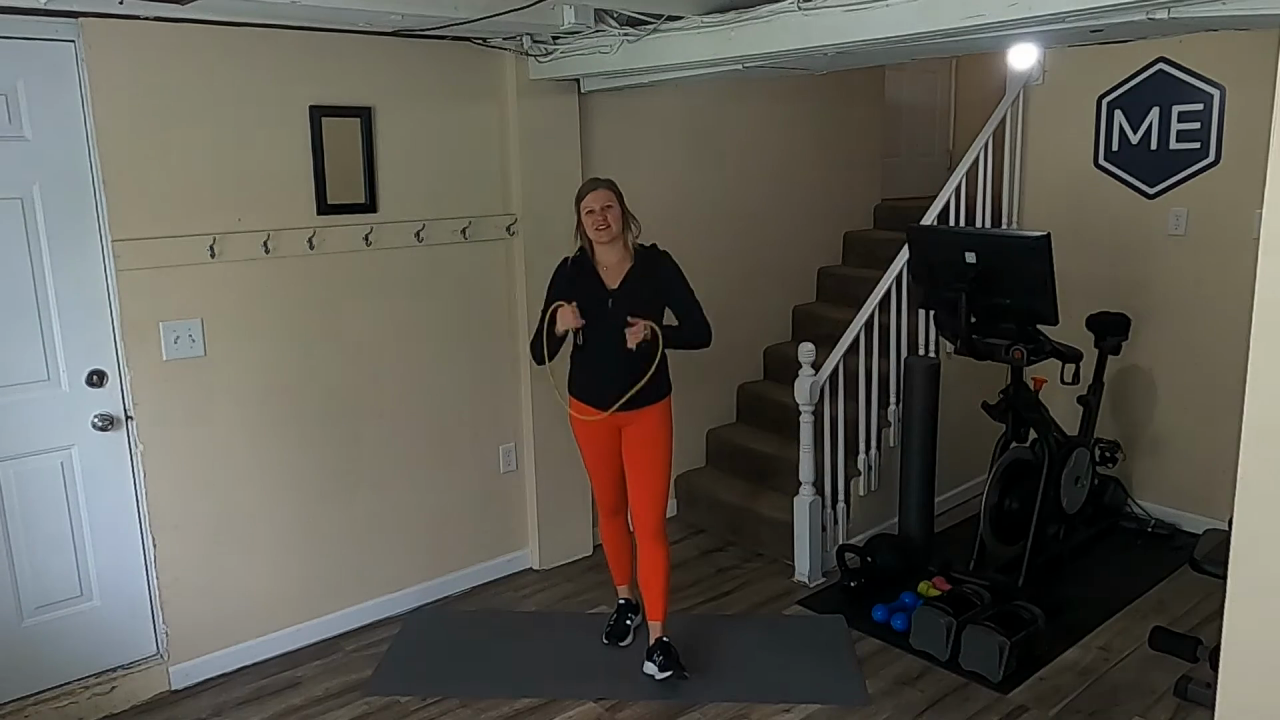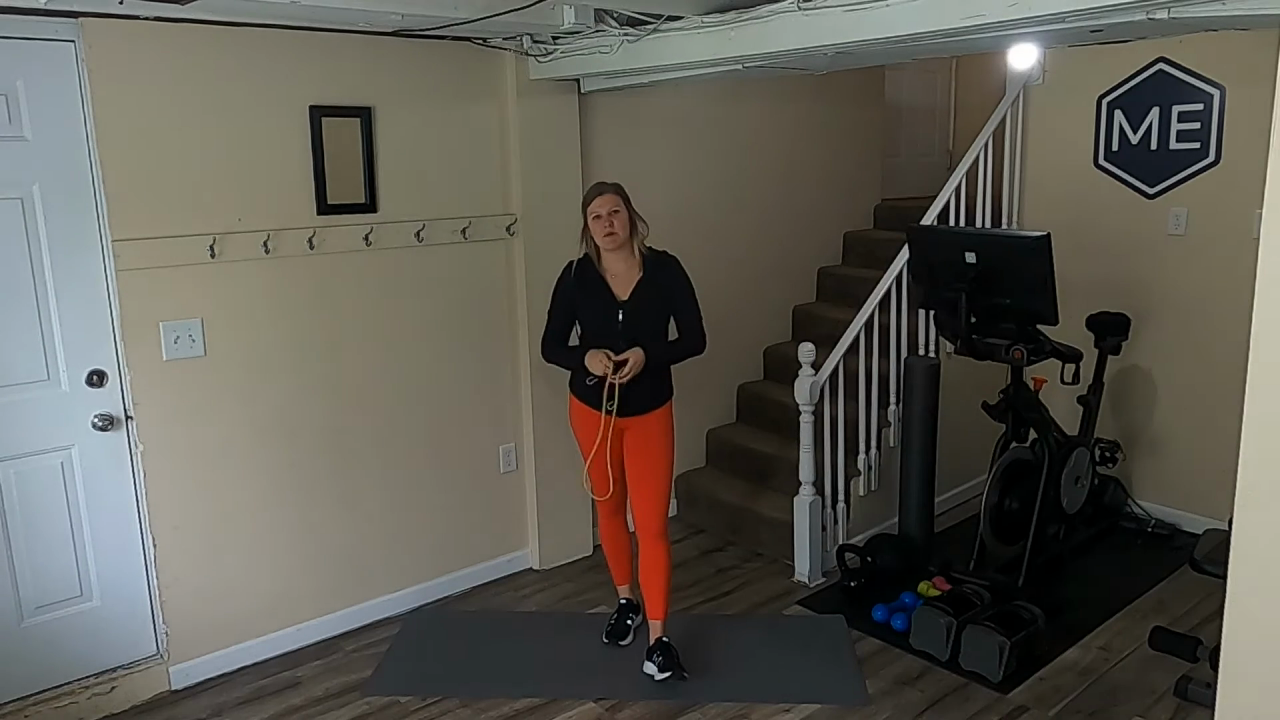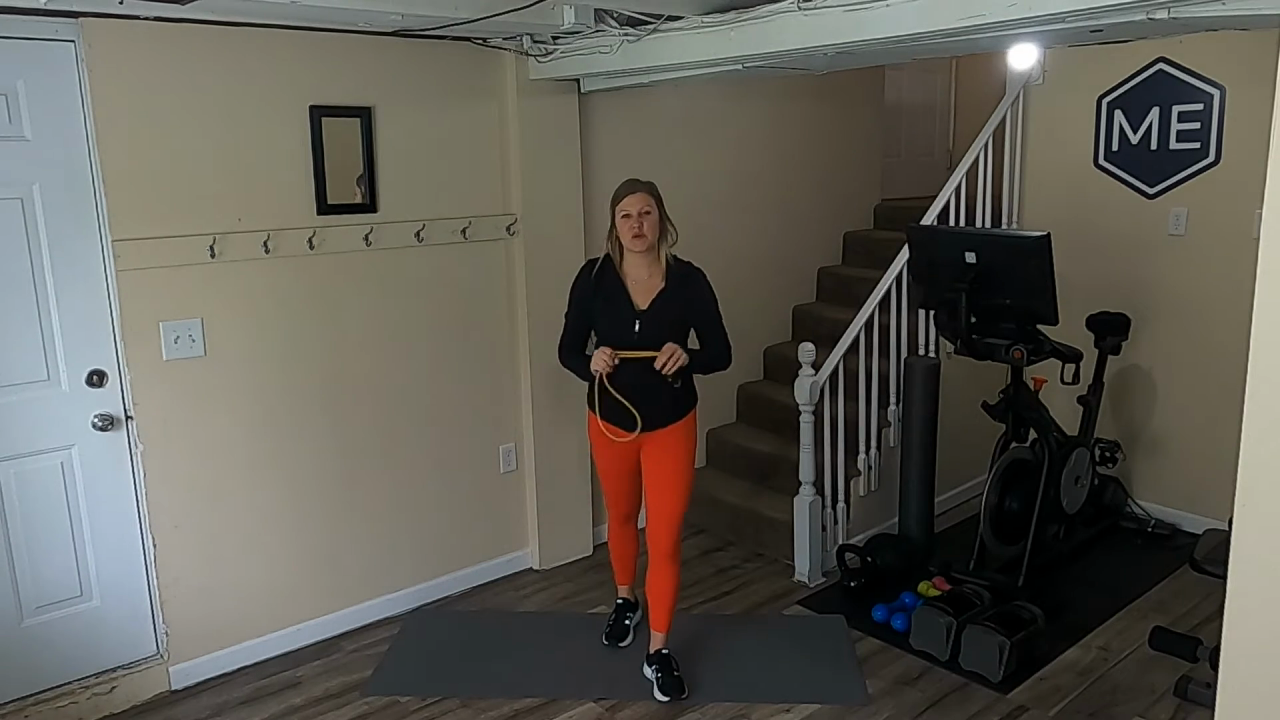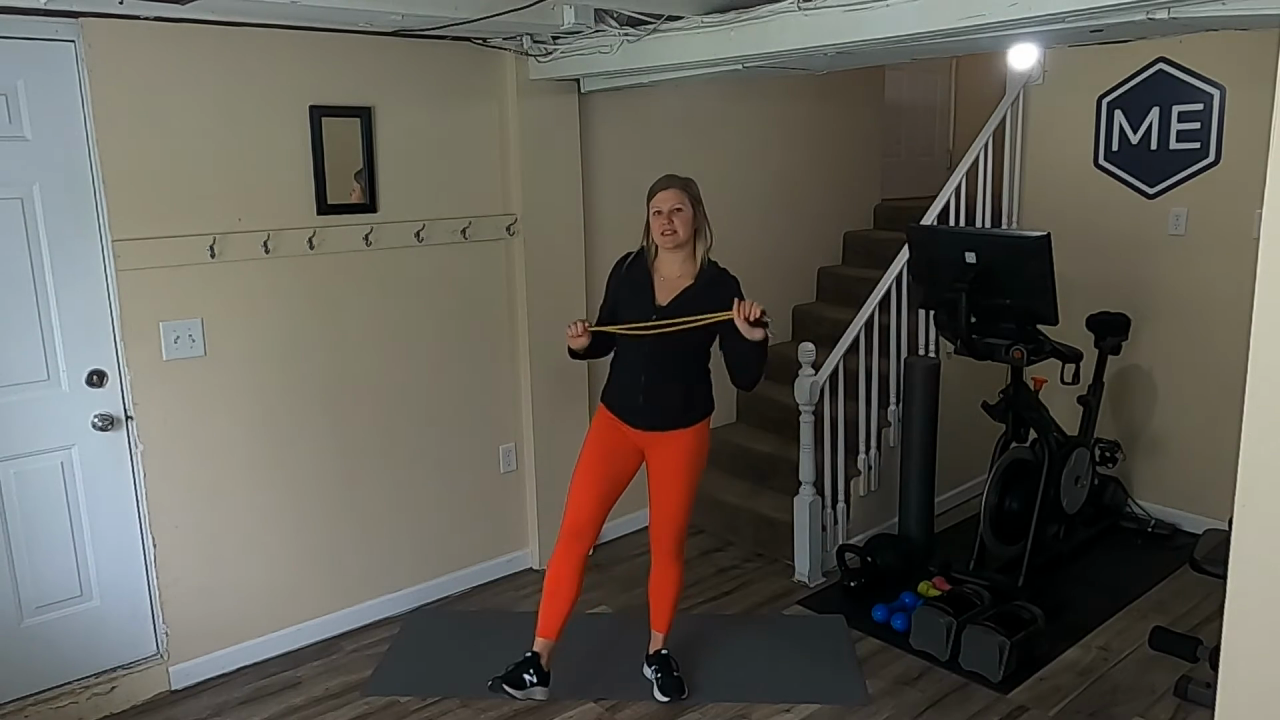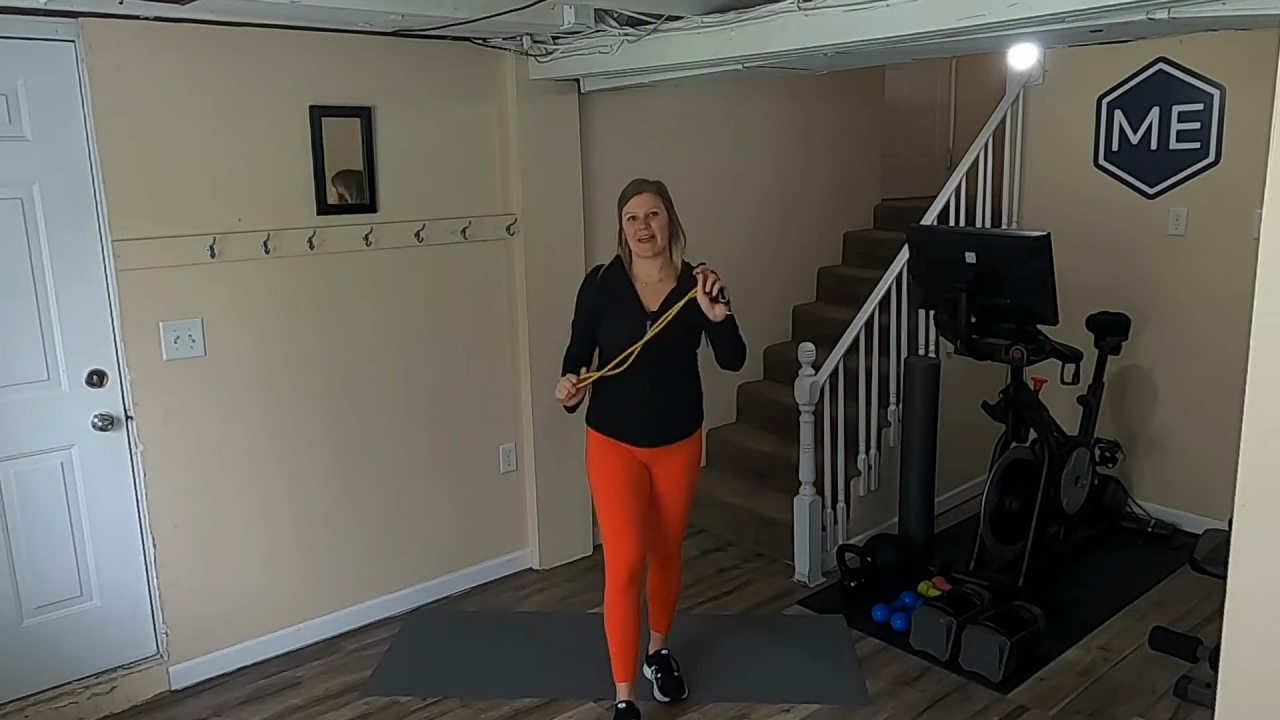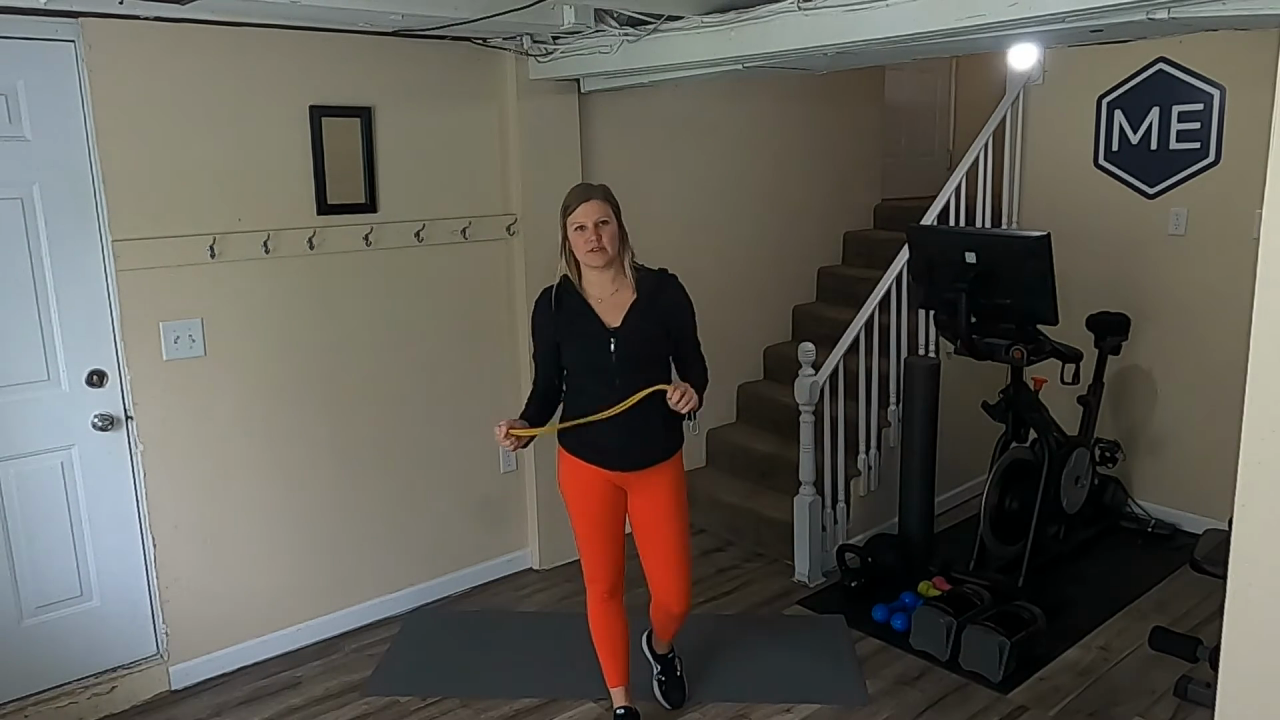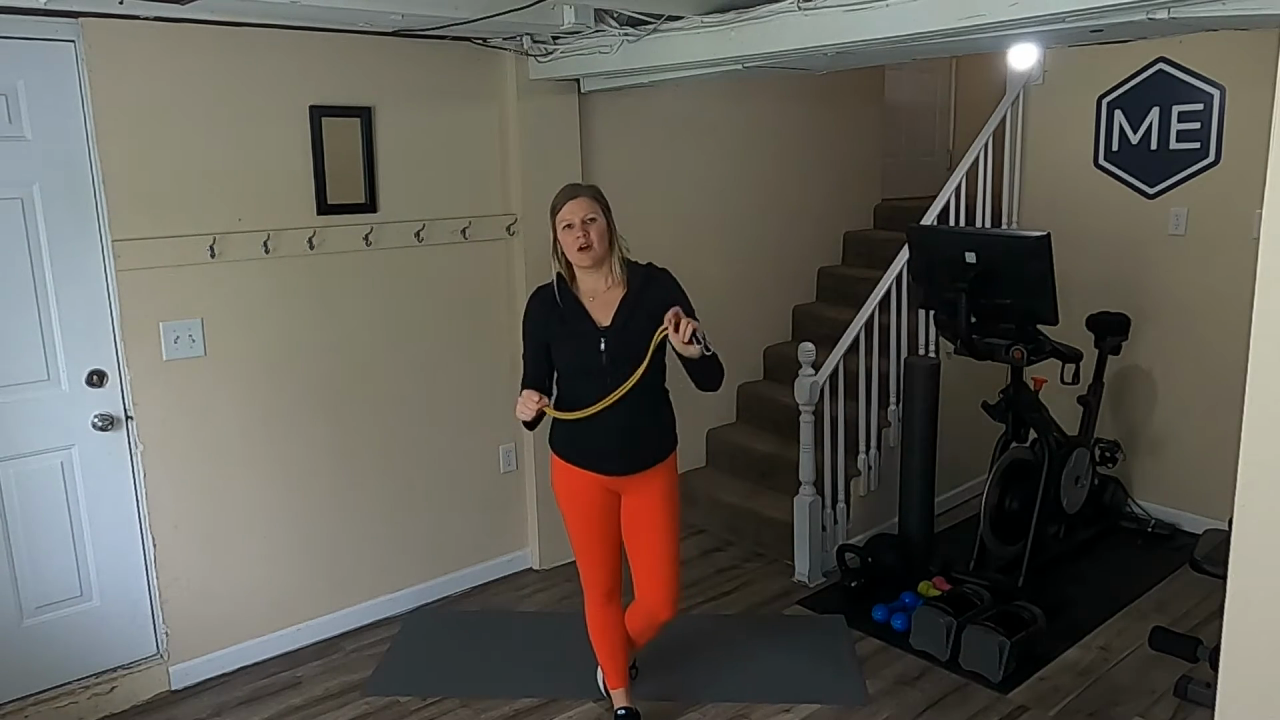
dt=0.7s
person 1, frame 1
left shoulder: (656, 265)
right shoulder: (570, 272)
left elbow: (701, 334)
right elbow: (540, 353)
left wrist: (657, 330)
right wrist: (556, 328)
left hip: (648, 409)
right hip: (590, 408)
left knee: (650, 522)
right knee: (611, 510)
left ankle: (658, 641)
right ankle: (625, 601)
person 1, frame 2
left shoulder: (664, 269)
right shoulder: (575, 277)
left elbow: (694, 339)
right elbow: (550, 347)
left wrist: (647, 354)
right wrist: (586, 357)
left hip: (650, 410)
right hip: (592, 408)
left knee: (652, 524)
right knee: (610, 508)
left ankle: (658, 642)
right ankle: (626, 602)
person 1, frame 3
left shoulder: (689, 281)
right shoulder: (593, 278)
left elbow: (721, 354)
right elbow: (567, 350)
left wrist: (686, 356)
right wrist: (591, 363)
left hip: (672, 424)
right hip: (611, 421)
left knee: (665, 540)
right knee: (621, 518)
left ankle: (659, 652)
right ankle: (626, 600)
person 1, frame 4
left shoulder: (719, 286)
right shoulder: (627, 270)
left elbow: (746, 380)
left wrist: (752, 338)
right wrist: (581, 344)
left hip: (682, 431)
right hip: (616, 419)
left knee: (668, 543)
right knee: (576, 529)
left ankle: (658, 652)
right ankle: (538, 661)
person 1, frame 5
left shoulder: (696, 284)
right shoulder: (600, 283)
left elbow: (732, 360)
right elbow: (579, 353)
left wrist: (718, 314)
right wrist: (569, 387)
left hip: (678, 443)
right hip: (613, 442)
left knee: (665, 554)
right knee: (624, 564)
left ankle: (658, 651)
person 1, frame 6
left shoulder: (663, 291)
right shoulder: (553, 305)
left elbow: (693, 369)
right elbow: (547, 388)
left wrist: (690, 393)
right wrist: (523, 425)
left hip: (657, 463)
right hip: (586, 465)
left knee: (674, 594)
right knee: (604, 586)
left ankle: (661, 648)
person 1, frame 7
left shoulder: (655, 286)
right shoulder: (545, 304)
left elbow: (711, 379)
right elbow: (536, 384)
left wrist: (691, 347)
right wrist: (528, 404)
left hip: (652, 467)
right hip: (580, 469)
left knee: (660, 602)
right knee: (602, 590)
left ankle: (618, 653)
